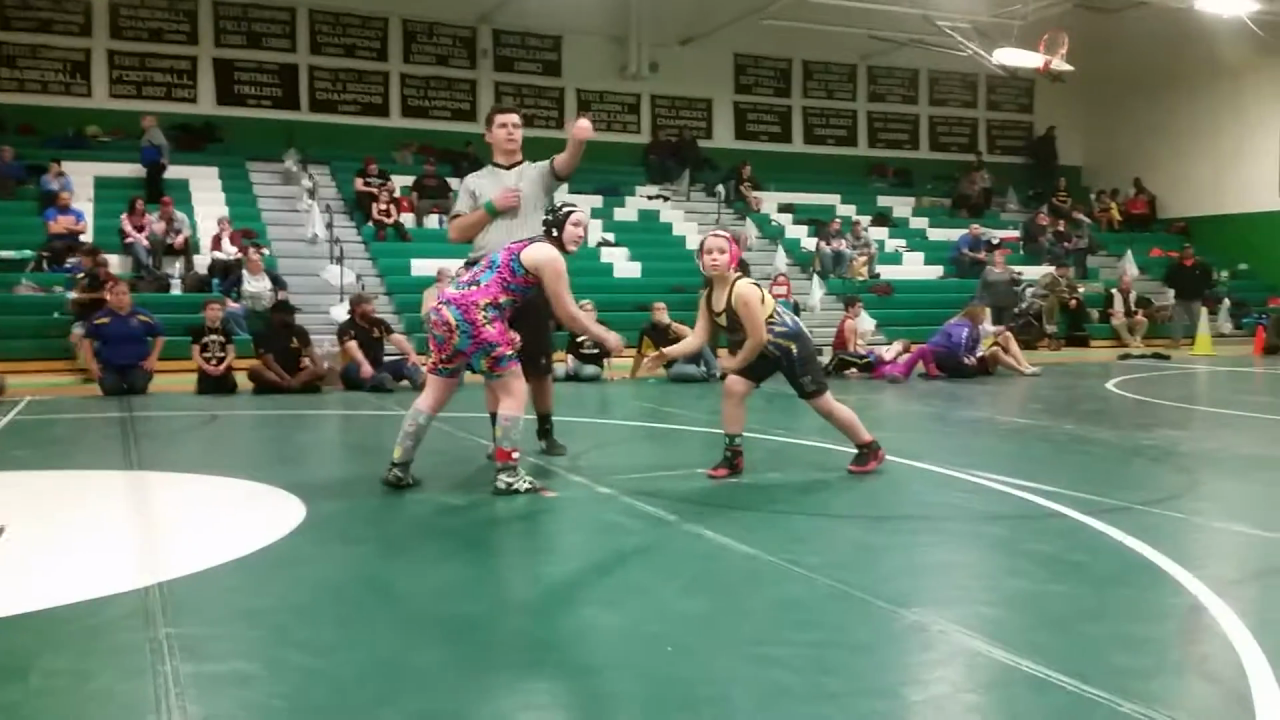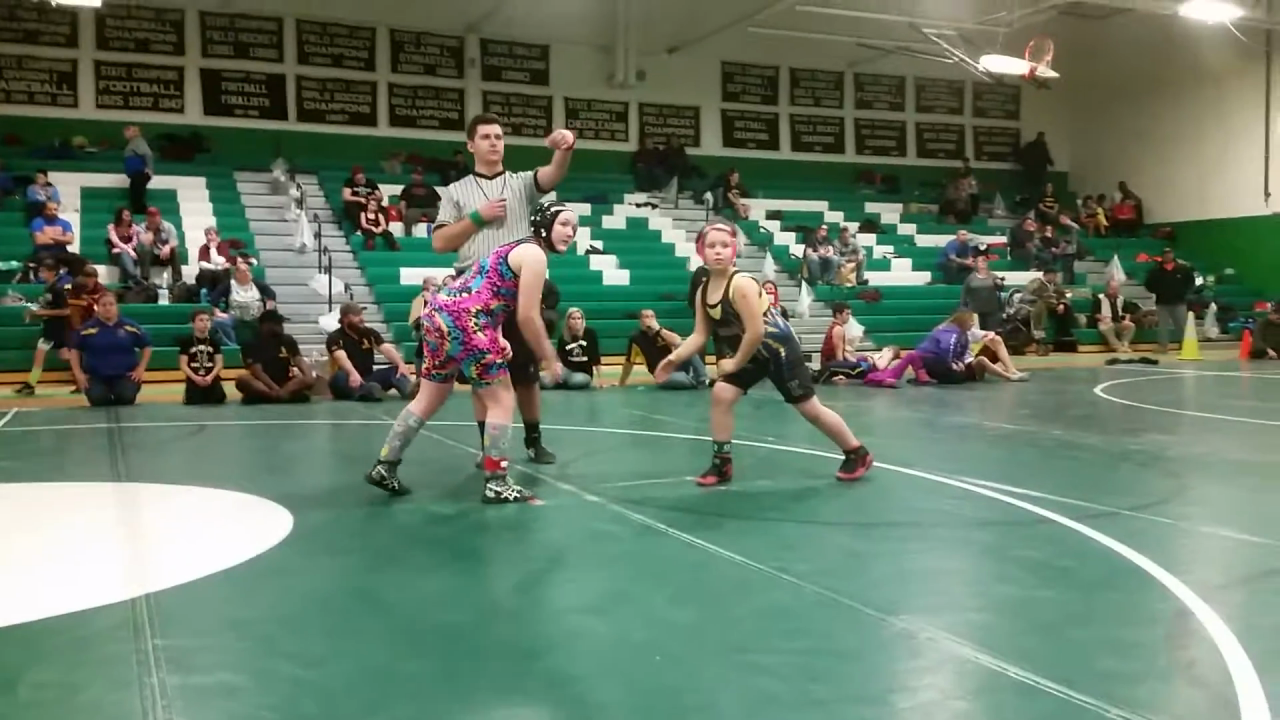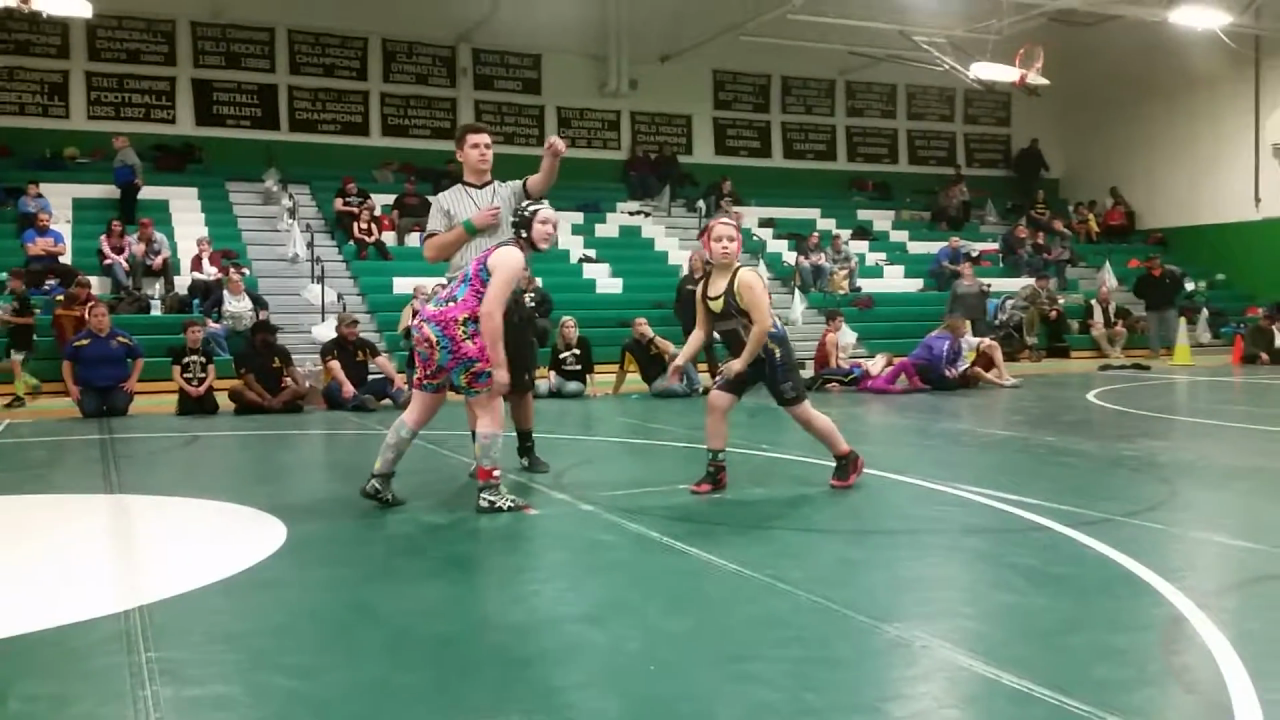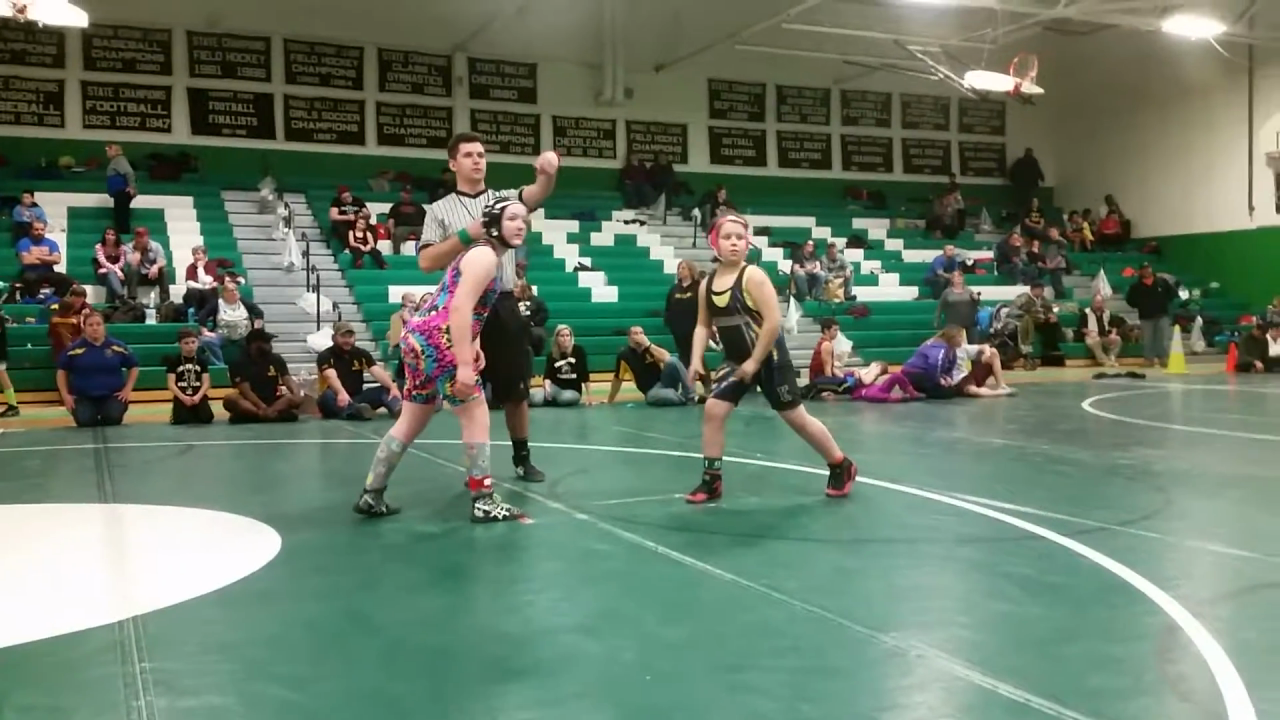
dt=0.2s
person 1, frame 1
left shoulder: (538, 173)
right shoulder: (474, 182)
left elbow: (568, 161)
right elbow: (455, 233)
left wrist: (578, 136)
right wrist: (491, 207)
left knee: (538, 363)
left ankle: (546, 432)
person 1, frame 2
left shoulder: (521, 183)
right shoulder: (456, 191)
left elbow: (554, 174)
right elbow: (440, 243)
left wrist: (564, 149)
right wrist: (477, 217)
left knee: (526, 369)
left ankle: (533, 440)
person 1, frame 3
left shoulder: (511, 192)
right shoulder: (446, 200)
left elbow: (543, 182)
right elbow: (431, 252)
left wrist: (553, 157)
right wrist: (470, 226)
left knee: (520, 380)
left ankle: (527, 449)
person 1, frame 4
left shoulder: (505, 200)
right shoulder: (440, 210)
left elbow: (540, 193)
right elbow: (426, 261)
left wrist: (548, 171)
right wrist: (465, 236)
left hip: (503, 305)
left knee: (515, 389)
left ankle: (522, 458)
person 2, frame 1
left shoulder: (529, 247)
right shoulder: (549, 254)
right elbow: (567, 313)
left wrist: (506, 334)
right wrist: (605, 336)
left hip: (445, 309)
right hip: (472, 316)
left knee: (434, 392)
right knee: (515, 391)
left ankle: (398, 467)
right ankle: (508, 474)
person 2, frame 2
left shoulder: (519, 249)
right shoulder: (535, 254)
right elbow: (528, 316)
left wrist: (497, 338)
right wrist: (550, 359)
left hip: (439, 316)
right hip: (462, 323)
left knee: (428, 399)
right knee: (502, 399)
left ankle: (385, 467)
right ankle: (496, 483)
person 2, frame 3
left shoulder: (503, 251)
right shoulder: (513, 255)
right elbow: (490, 311)
left wrist: (490, 348)
right wrist: (500, 364)
left hip: (431, 326)
right hip: (451, 333)
left knee: (420, 410)
right knee: (492, 409)
left ankle: (379, 480)
right ankle: (490, 492)
person 2, frame 4
left shoulder: (484, 254)
right shoulder: (485, 256)
right elbow: (458, 310)
left wrist: (474, 347)
right wrist: (465, 365)
left hip: (420, 339)
right hip: (437, 343)
left knee: (410, 423)
right knee: (477, 418)
left ankle: (371, 495)
right ankle: (484, 502)
person 3, frame 1
left shoulder: (744, 290)
right shoulder: (708, 296)
left elbow: (758, 337)
right elbow: (698, 338)
left wrist: (736, 362)
right wrist: (666, 353)
left hip: (791, 344)
right hip: (764, 349)
left knee: (822, 402)
right knee: (732, 388)
left ankle: (870, 448)
right ankle: (733, 457)
person 3, frame 2
left shoulder: (742, 284)
right shoulder: (704, 291)
left elbow: (756, 331)
right elbow: (700, 335)
left wrist: (735, 362)
right wrist: (674, 358)
left hip: (778, 349)
right hip: (748, 353)
left knee: (808, 407)
right knee: (721, 395)
left ankle: (857, 453)
right ankle: (722, 465)
person 3, frame 3
left shoulder: (746, 278)
right shoulder: (705, 286)
left elbow: (763, 324)
right elbow: (702, 329)
left wrist: (744, 361)
right wrist: (682, 359)
left hip: (772, 352)
right hip: (741, 355)
left knee: (800, 411)
right knee: (716, 402)
left ankle: (847, 458)
right ankle: (716, 472)
person 3, frame 4
left shoulder: (753, 276)
right shoulder: (707, 284)
left elbow: (773, 321)
right elbow: (703, 325)
left wrist: (755, 360)
right wrist: (697, 358)
left hip: (769, 358)
right hip: (735, 360)
left knee: (795, 417)
right knee: (713, 410)
left ankle: (841, 466)
right ankle: (711, 481)
